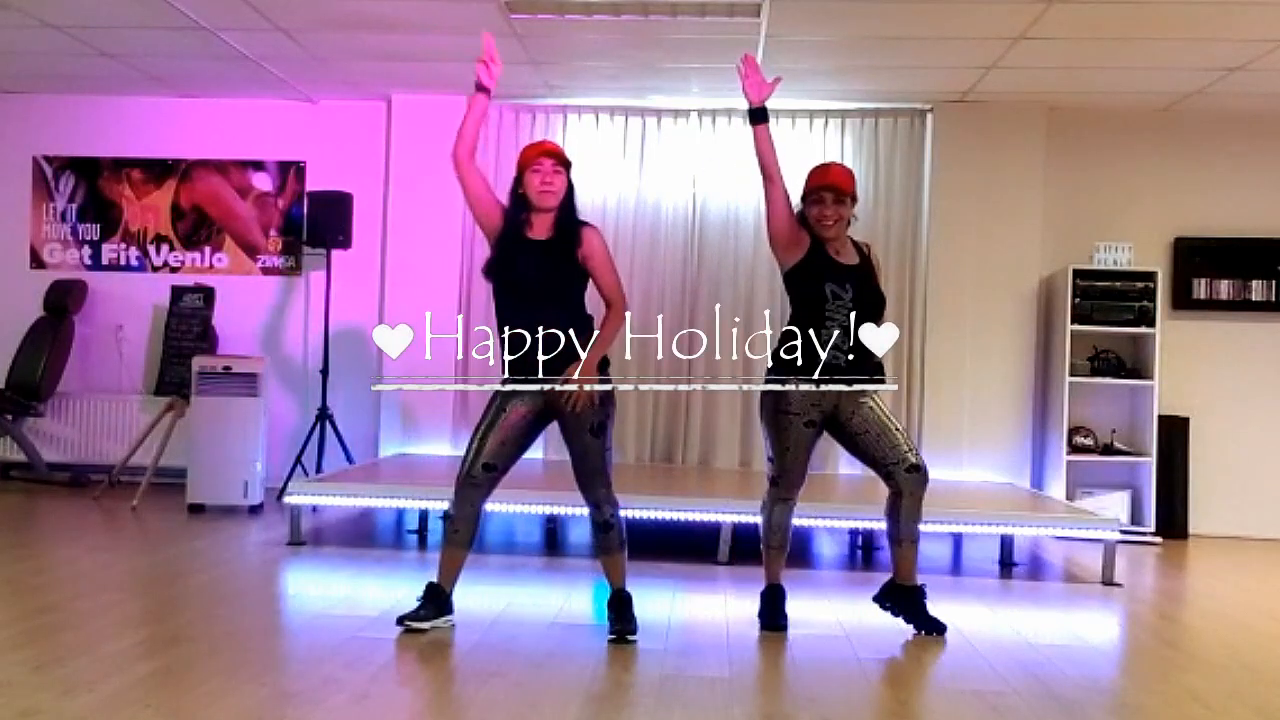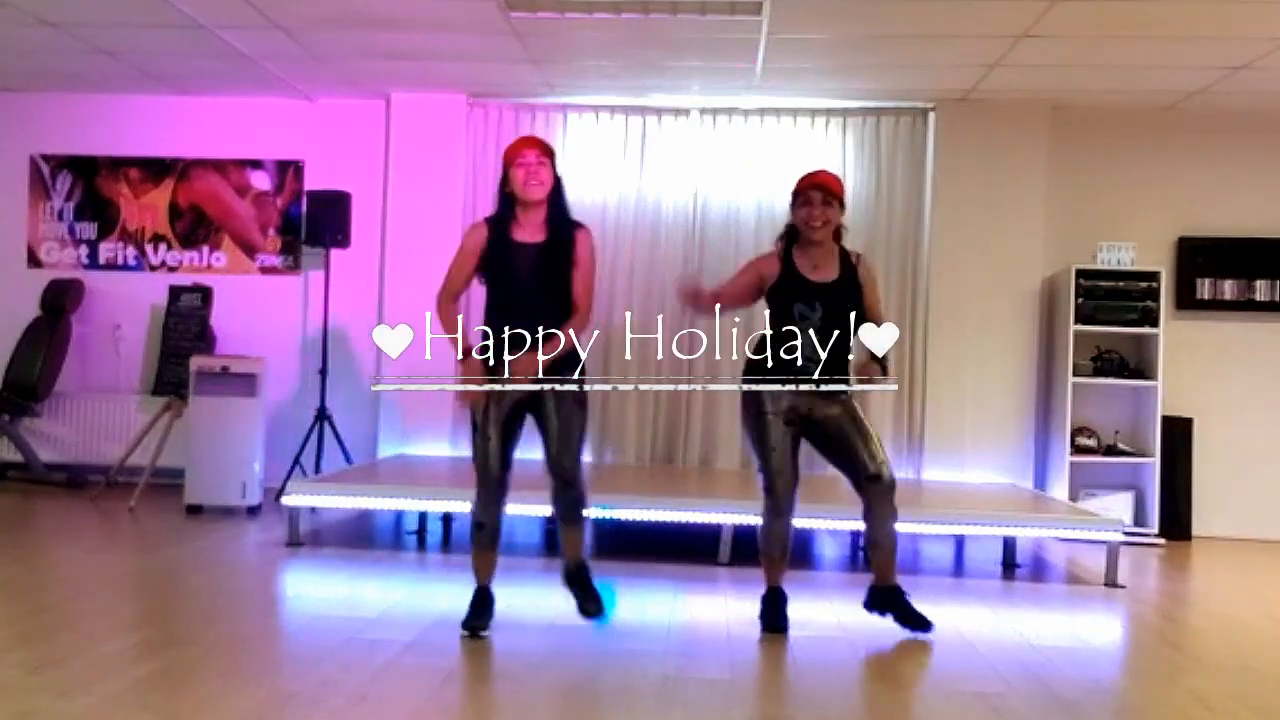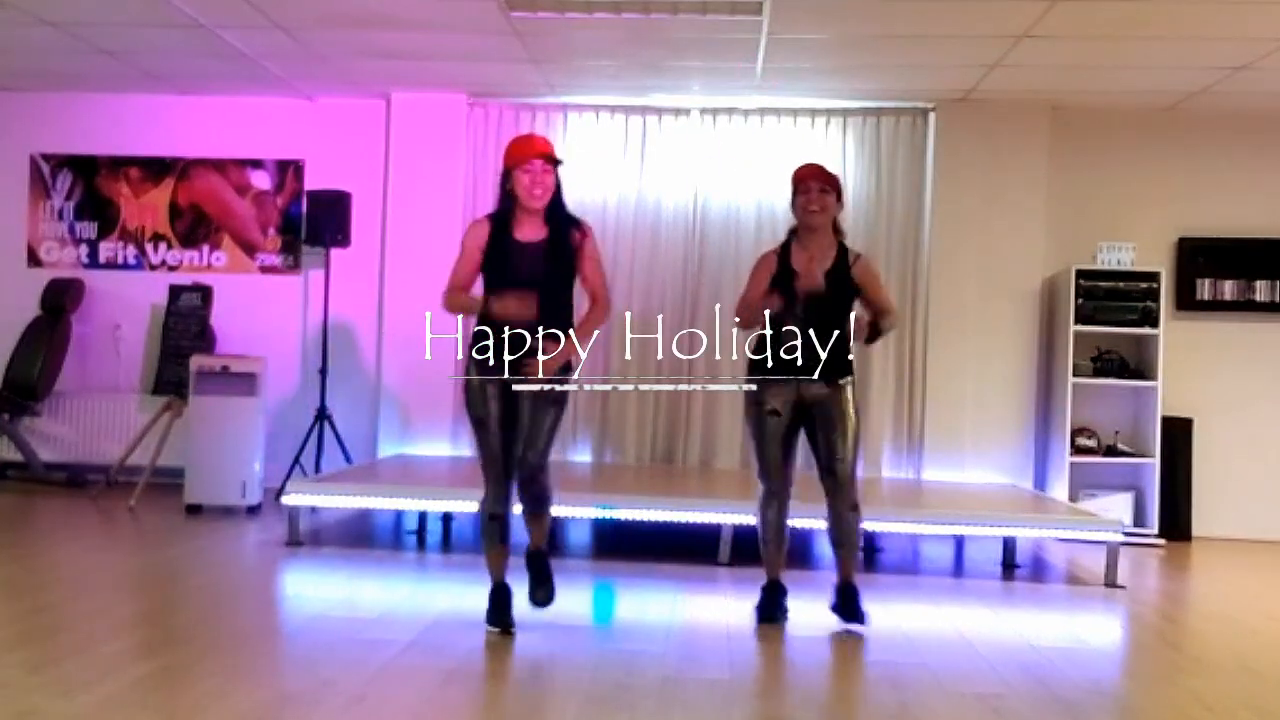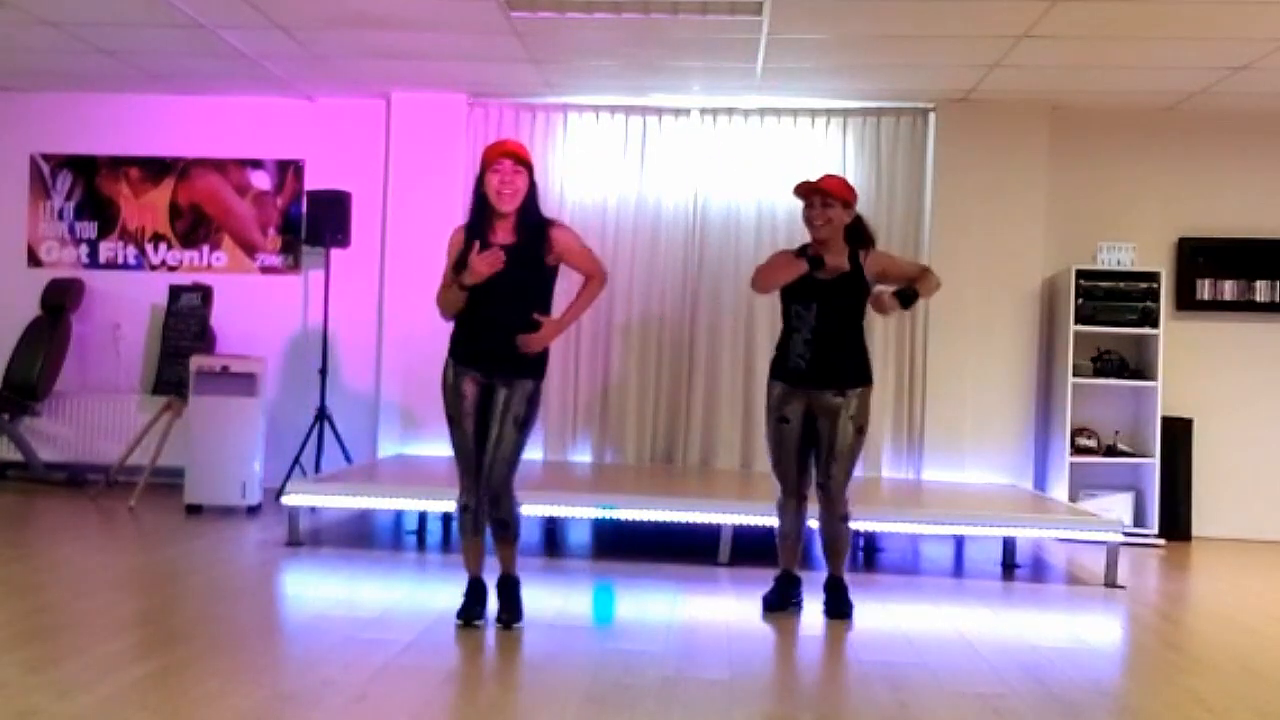
dt=1s
person 1, frame 1
left shoulder: (582, 236)
right shoulder: (503, 230)
left elbow: (617, 306)
right elbow: (462, 159)
left wrist: (591, 362)
right wrist: (484, 91)
left hip: (580, 380)
right hip: (521, 384)
left knee: (597, 494)
right knee: (470, 483)
left ankle: (619, 601)
right ankle: (440, 599)
person 1, frame 2
left shoulder: (576, 237)
right shoulder: (484, 235)
left elbow: (582, 316)
right elbow: (448, 299)
left wrist: (541, 356)
right wrist: (466, 358)
left hip: (558, 372)
right hip: (497, 376)
left knee: (567, 474)
right knee: (490, 487)
left ankle: (576, 569)
right ankle: (482, 595)
person 1, frame 3
left shoulder: (575, 235)
right shoulder: (484, 231)
left elbow: (600, 302)
right elbow: (453, 298)
left wrist: (567, 347)
right wrist: (492, 306)
left hip: (548, 368)
right hip: (489, 368)
left knee: (533, 467)
right knee: (498, 481)
left ankle: (539, 554)
right ankle: (499, 589)
person 1, frame 4
left shoulder: (551, 236)
right shoulder: (465, 237)
left elbow: (598, 276)
right elbow: (447, 308)
left wrist: (560, 324)
right wrist: (466, 278)
left hip: (522, 375)
right hip: (465, 370)
left knee: (497, 480)
right knee: (471, 481)
left ankle: (509, 580)
right ankle: (475, 584)
person 2, frame 1
left shoulder: (866, 256)
right shoulder: (795, 247)
right elbow: (771, 178)
left wrist: (872, 373)
right wrist: (758, 111)
left hip: (854, 391)
right hip: (796, 387)
left knee: (910, 474)
right knee: (784, 488)
left ankle: (903, 588)
right ankle: (773, 592)
person 2, frame 2
left shoulder: (857, 268)
right shoulder: (772, 266)
left elbow: (875, 327)
right elbow: (718, 301)
left wrist: (876, 362)
right wrist: (697, 297)
left hip: (830, 395)
right hip: (772, 390)
left knee: (879, 482)
right knee: (780, 498)
left ankle: (887, 589)
right ankle: (774, 596)
person 2, frame 3
left shoulder: (854, 265)
right shoulder: (772, 262)
left elbow: (886, 314)
right elbow: (743, 318)
left wrist: (868, 329)
right wrist: (792, 295)
left hip: (831, 385)
right hip: (773, 384)
left knee: (842, 486)
right knee: (775, 487)
left ankle: (847, 588)
right ankle: (773, 588)
person 2, frame 4
left shoulder: (869, 263)
right shoulder: (792, 260)
left elbow: (929, 277)
right elbow: (759, 282)
left wrist: (901, 297)
right wrist: (818, 262)
left hip: (845, 393)
right hip: (789, 389)
left knee: (833, 491)
right knee: (791, 488)
left ankle: (836, 580)
right ankle: (788, 577)
